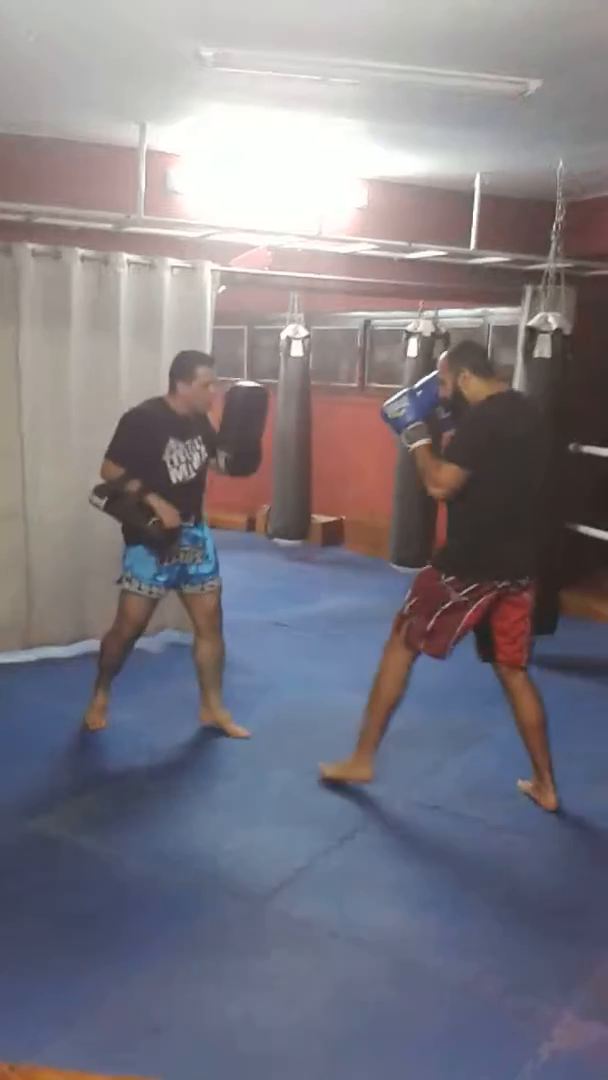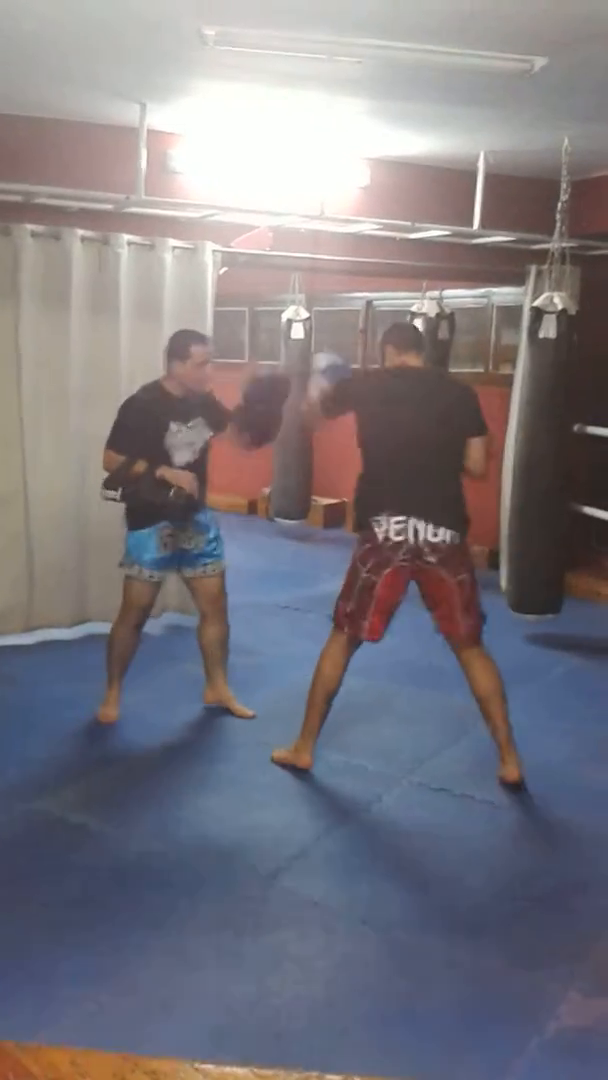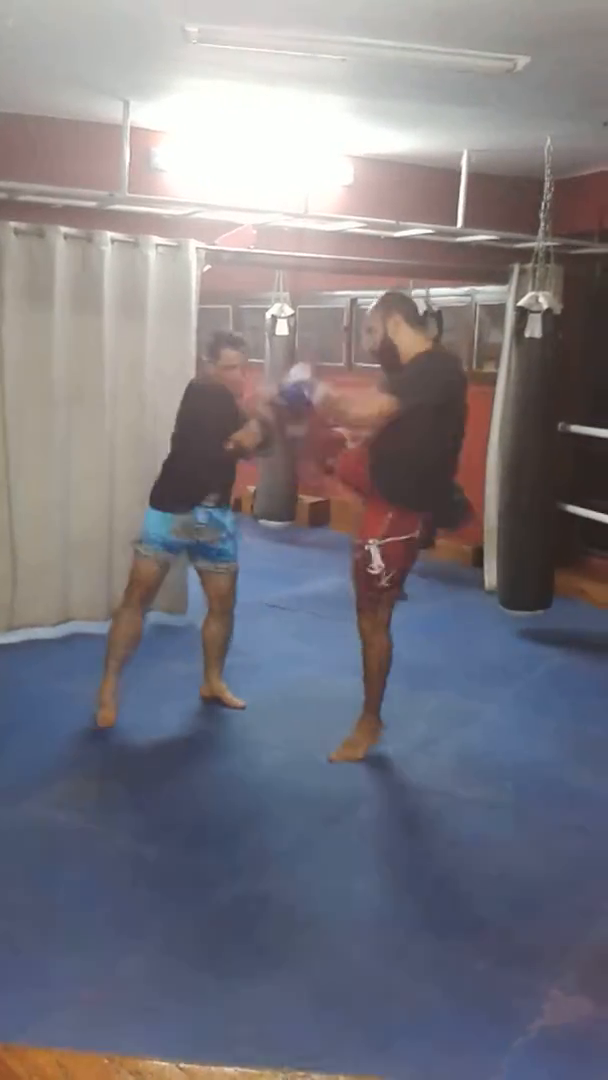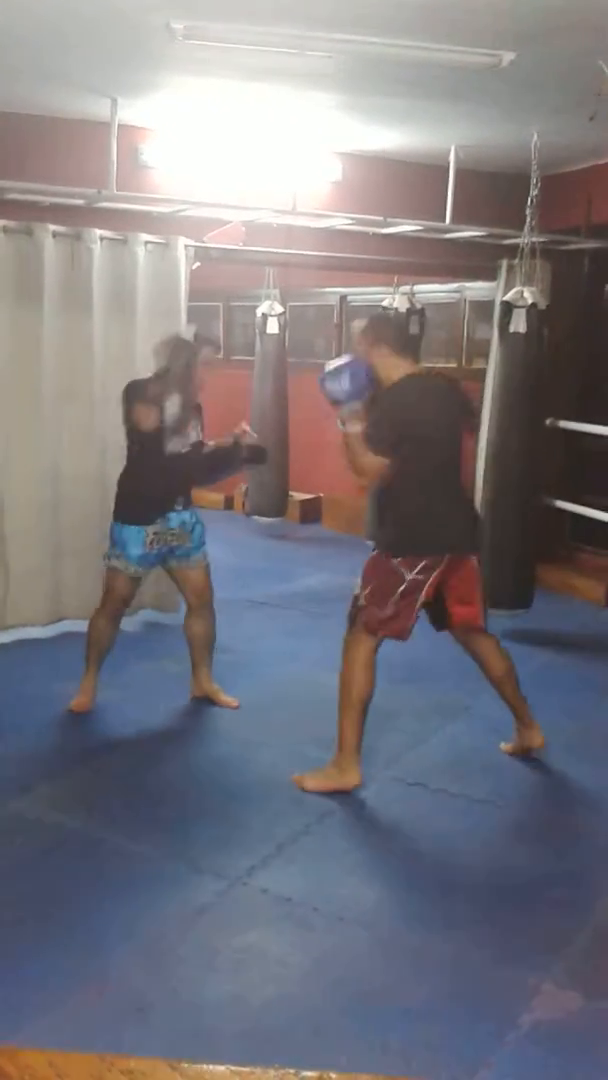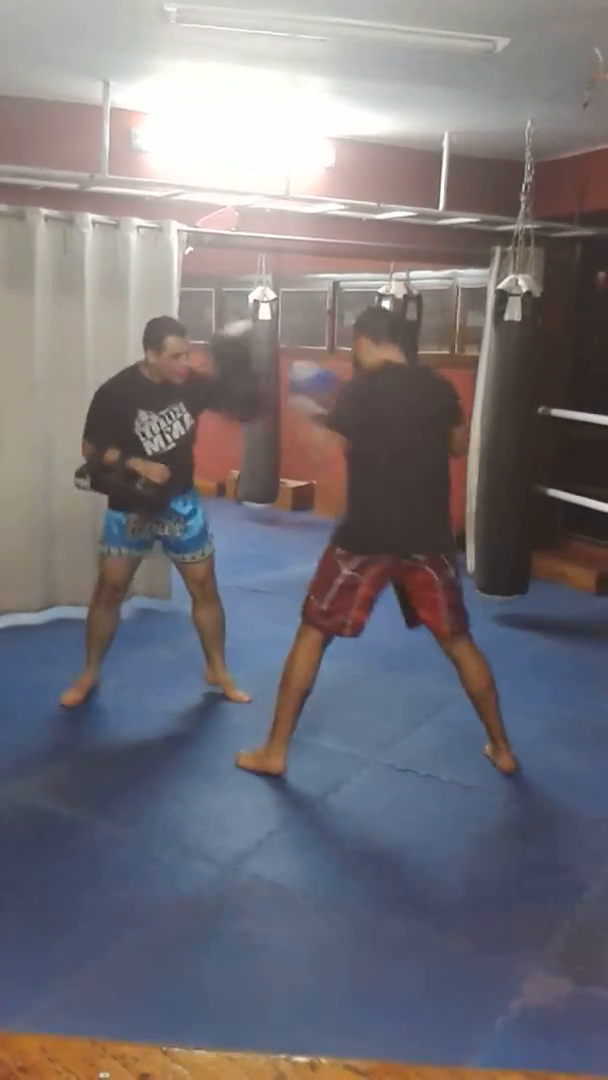
dt=1s
person 1, frame 1
left shoulder: (481, 419)
right shoulder: (521, 410)
left elbow: (440, 484)
left wrist: (415, 434)
left hip: (471, 562)
right hip: (517, 563)
left knee: (400, 644)
right knee: (514, 672)
left ankle: (362, 759)
right ankle: (545, 785)
person 1, frame 2
left shoulder: (368, 385)
right shoulder: (459, 393)
left elbow: (321, 407)
right elbow: (478, 465)
left wrist: (328, 380)
left hip: (386, 534)
right hip: (444, 535)
left knee: (342, 638)
right knee: (469, 647)
left ankle: (303, 747)
right ankle: (509, 761)
person 1, frame 3
left shoulder: (431, 370)
right shoulder: (423, 367)
left elbow: (362, 413)
left wrist: (322, 396)
left hip: (402, 503)
right hip: (392, 483)
left knee: (373, 614)
left ankle: (369, 724)
person 1, frame 4
left shoulder: (393, 402)
right shoulder: (446, 389)
left elbow: (371, 474)
left wrist: (351, 417)
left hip: (412, 543)
right hip: (456, 533)
left knee: (360, 640)
right knee: (472, 632)
left ankle: (346, 765)
right ankle: (528, 730)
person 1, frame 5
left shoulder: (370, 392)
right shoulder: (438, 387)
right elbow: (458, 445)
left hip: (367, 539)
right hip: (428, 536)
left knee: (312, 633)
right knee: (456, 640)
left ankle: (274, 751)
right ankle: (502, 748)
person 2, frame 1
left shoulder: (198, 421)
right shoulder: (142, 420)
right elbow: (110, 471)
right wrist: (154, 500)
left hip: (194, 535)
right hip: (150, 539)
left knee: (210, 623)
right knee: (129, 627)
left ankle: (212, 708)
right ankle: (100, 695)
person 2, frame 2
left shoulder: (200, 400)
right shoulder: (142, 406)
right elbow: (112, 461)
right wrist: (163, 472)
left hip: (196, 520)
right hip: (152, 524)
left knee: (214, 605)
right knee: (134, 613)
left ankle: (217, 688)
right ankle: (112, 693)
person 2, frame 3
left shoulder: (224, 398)
right shoulder: (204, 394)
left elbow: (240, 446)
right elbow: (247, 441)
left wrist: (261, 422)
right wrist: (266, 415)
left hip: (214, 512)
right hip: (174, 510)
left knee: (223, 601)
right knee: (138, 595)
left ankle: (213, 682)
right ankle: (109, 688)
person 2, frame 4
left shoulder: (191, 405)
right shoulder: (140, 391)
right elbow: (148, 422)
left wrist: (233, 445)
right wrist: (170, 378)
left hip: (182, 515)
right hip: (138, 519)
left knee: (201, 598)
right knee: (114, 603)
left ankle: (203, 681)
right ankle: (89, 682)
person 2, frame 5
left shoulder: (189, 383)
right shoulder: (115, 393)
left elbow: (242, 406)
right elbow: (91, 449)
left wrist: (245, 387)
right wrist: (136, 464)
left hip: (181, 503)
right hip: (132, 509)
left knee: (206, 589)
right knee: (109, 592)
left ankle: (218, 671)
right ankle: (89, 674)
